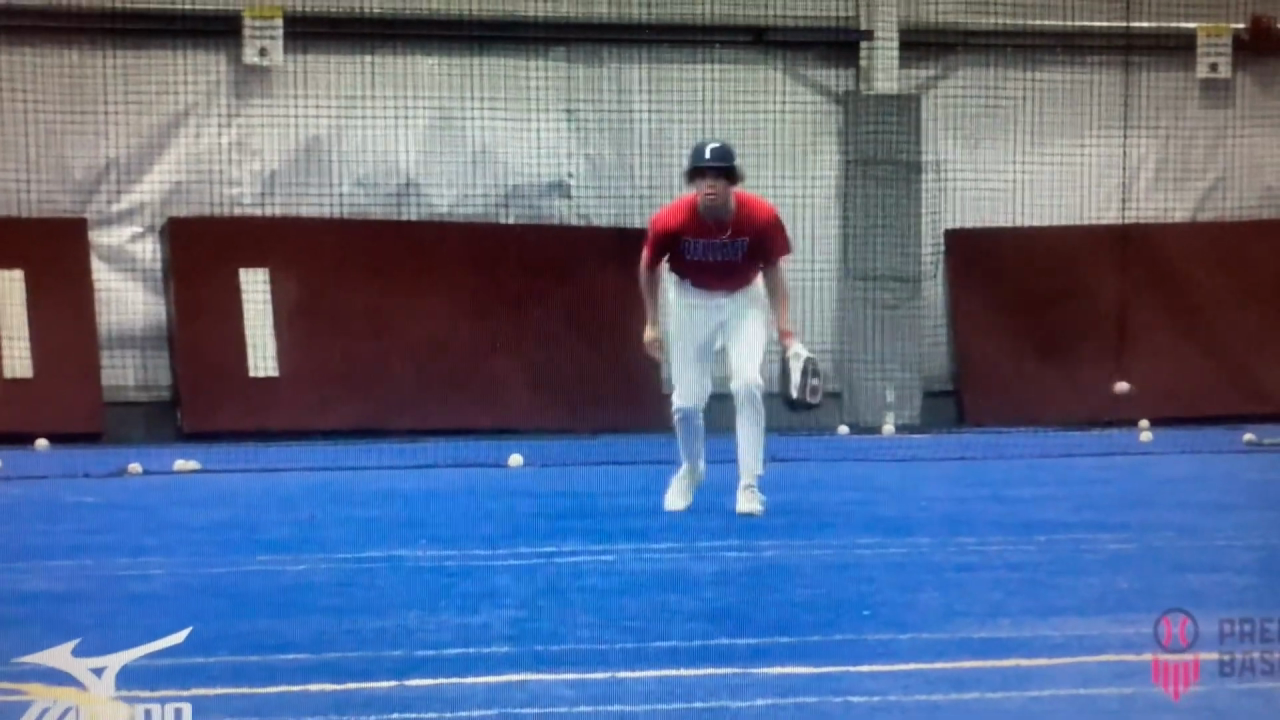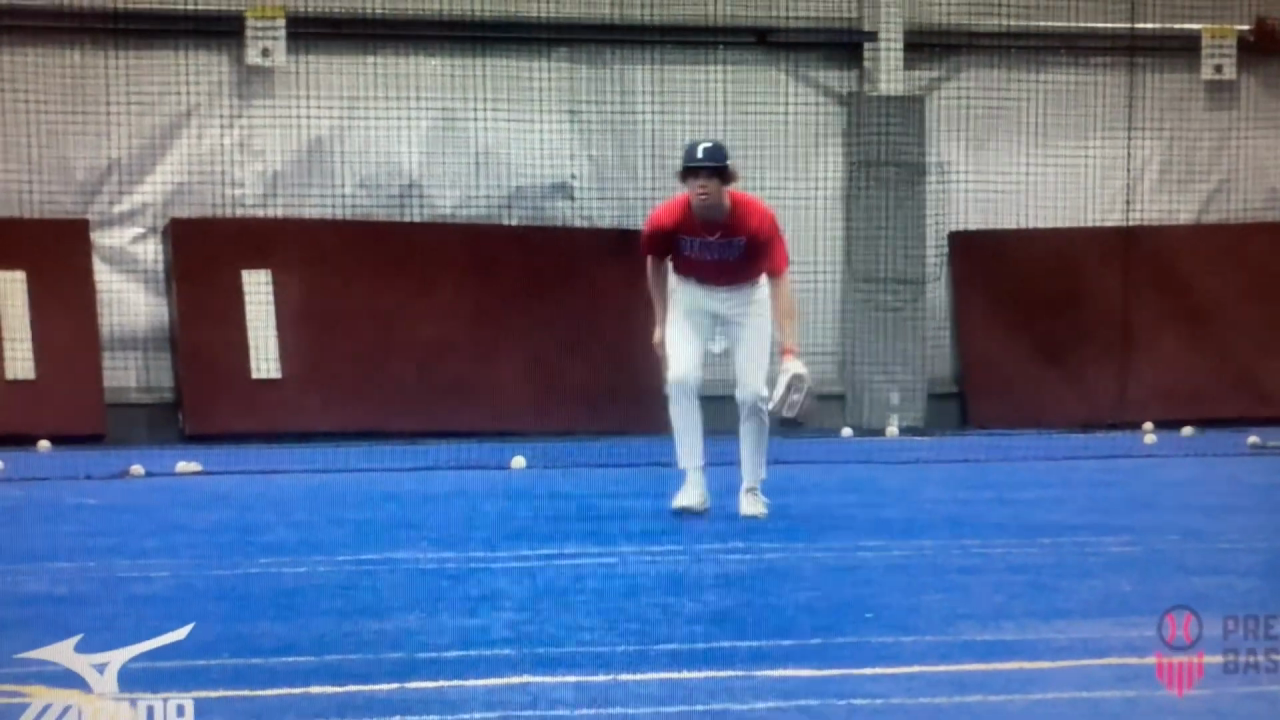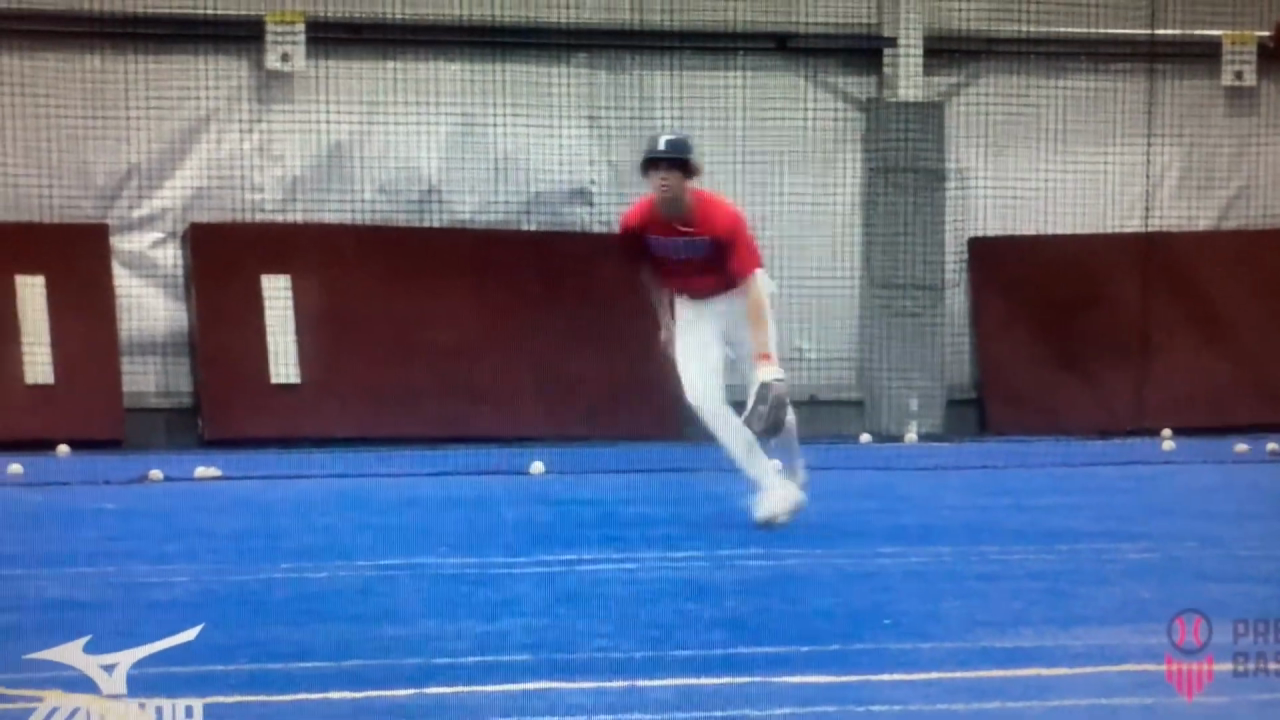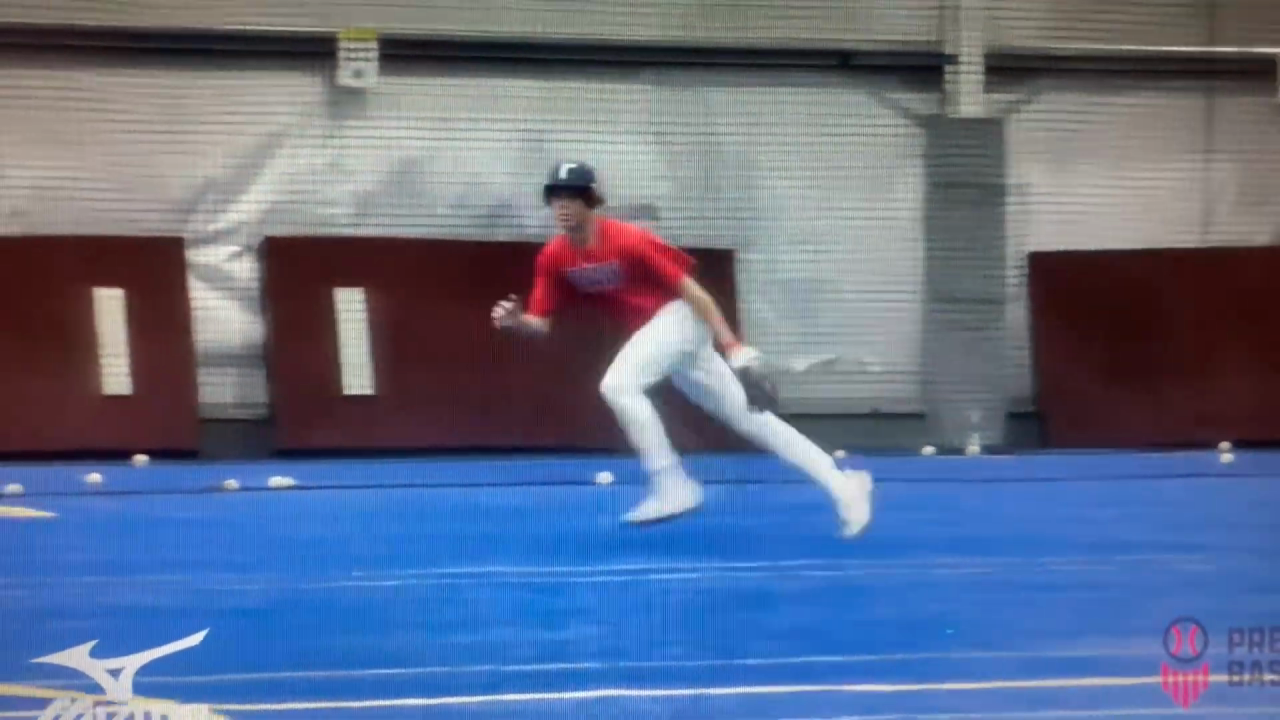
dt=0.3s
person 1, frame 1
left shoulder: (761, 216)
right shoulder: (670, 220)
left elbow: (773, 272)
right elbow: (649, 266)
left wrist: (786, 333)
right wrist: (651, 323)
left hip: (745, 298)
right hip: (690, 301)
left knee: (747, 384)
right knee: (686, 401)
left ankle: (748, 486)
right ankle: (690, 470)
person 1, frame 2
left shoulder: (758, 217)
right shoulder: (666, 217)
left elbow: (779, 284)
right elbow: (656, 263)
left wrist: (789, 351)
right wrist: (660, 322)
left hip: (747, 296)
right hip: (691, 294)
left knee: (752, 394)
right knee: (681, 378)
left ankle: (752, 489)
right ankle: (694, 481)
person 1, frame 3
left shoulder: (723, 215)
right shoulder: (635, 220)
left elbow: (753, 285)
left wrist: (766, 357)
right wrist: (668, 325)
left hip: (735, 303)
right hip: (690, 310)
left knee: (767, 402)
right knee: (703, 400)
left ankle: (793, 480)
right ankle: (775, 487)
person 1, frame 4
left shoulder: (629, 239)
right shoulder: (553, 258)
left elbow: (688, 288)
right elbow: (540, 323)
left wrist: (732, 345)
right wrist: (516, 321)
left hip: (679, 319)
right hip: (653, 336)
left knee: (616, 385)
right knee: (747, 420)
left ankle: (673, 487)
